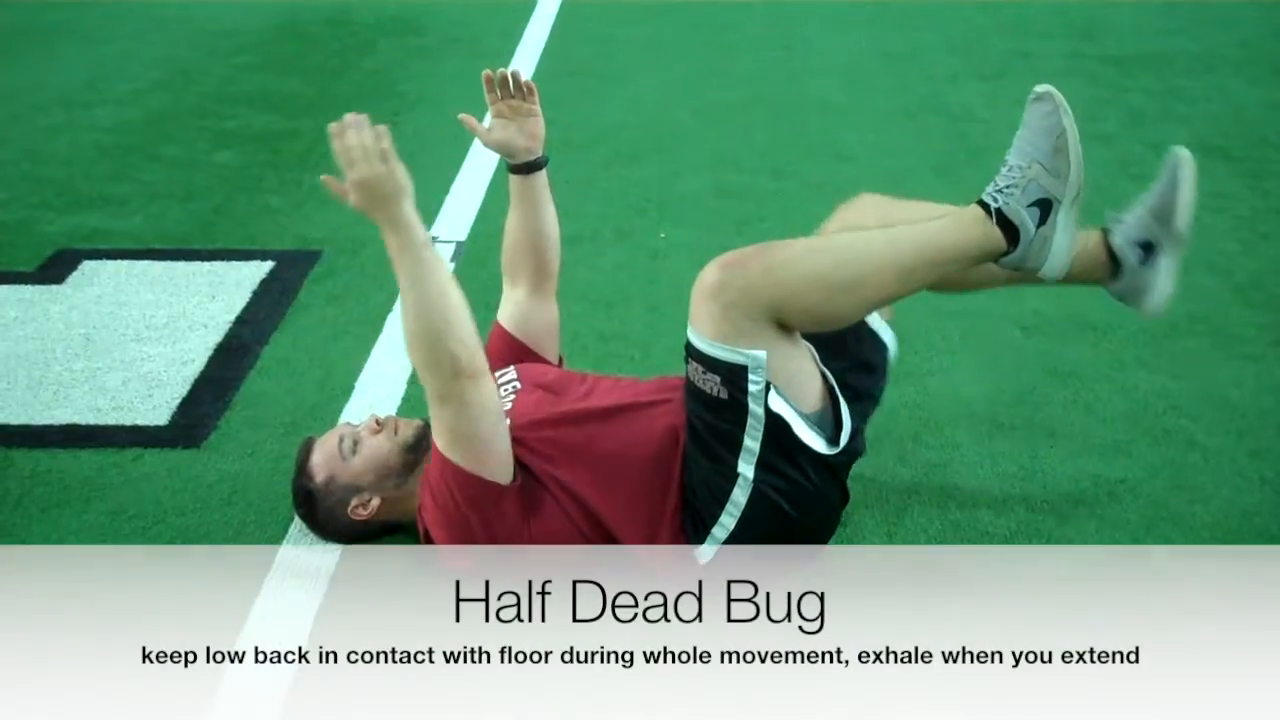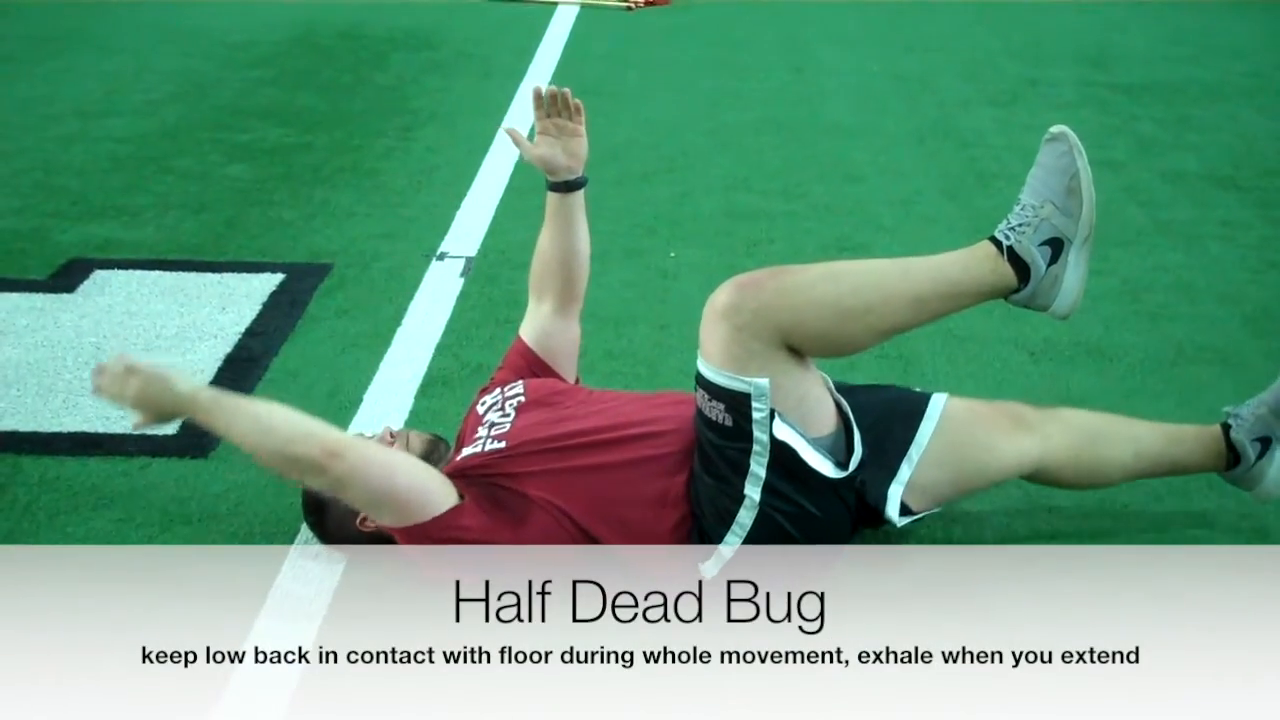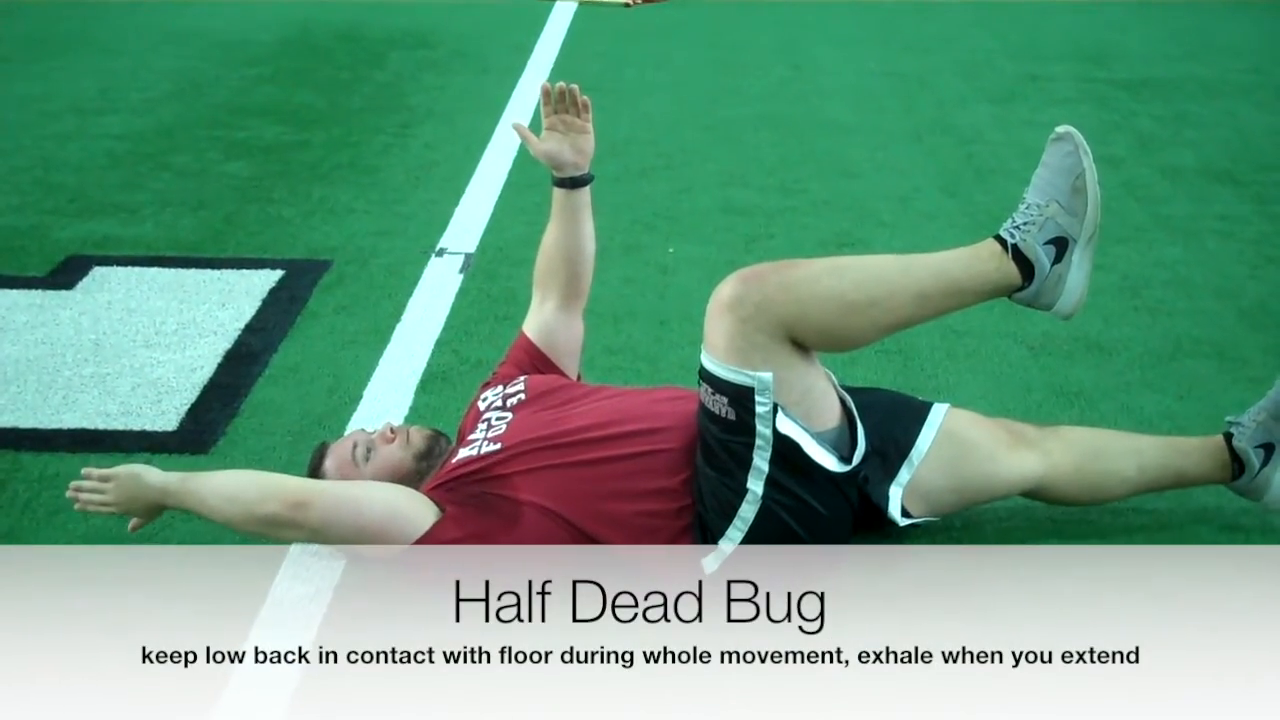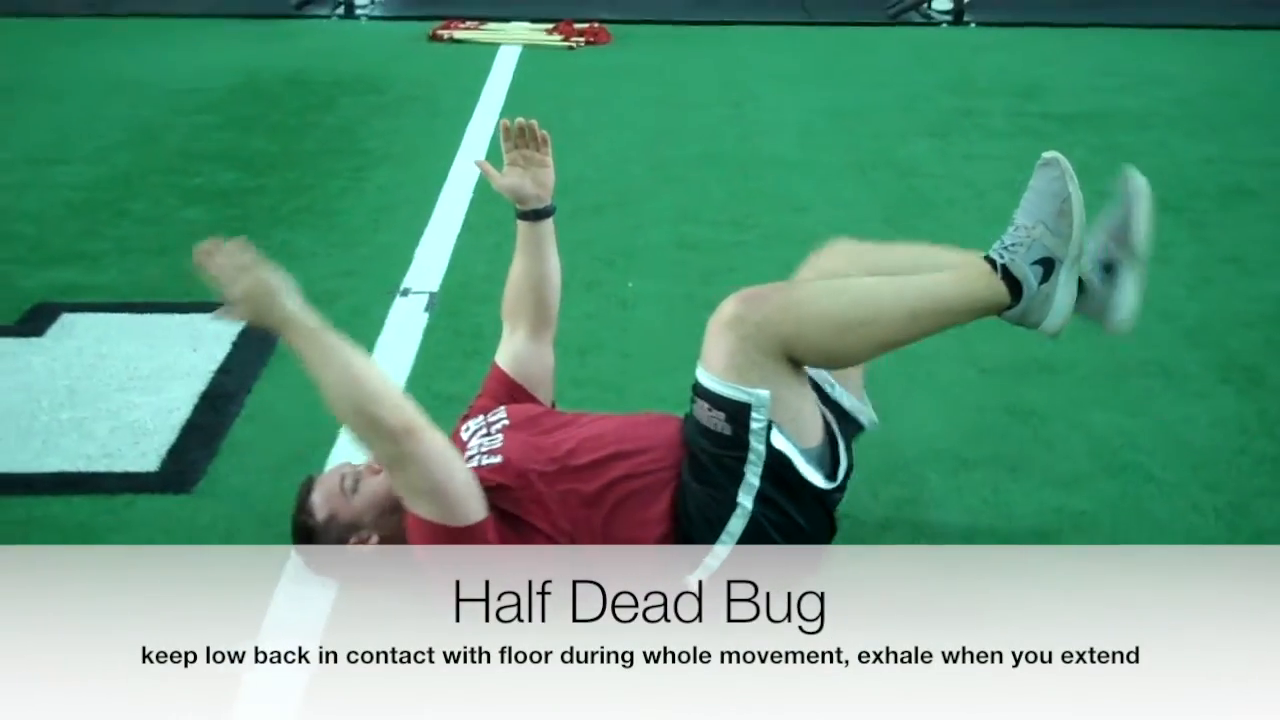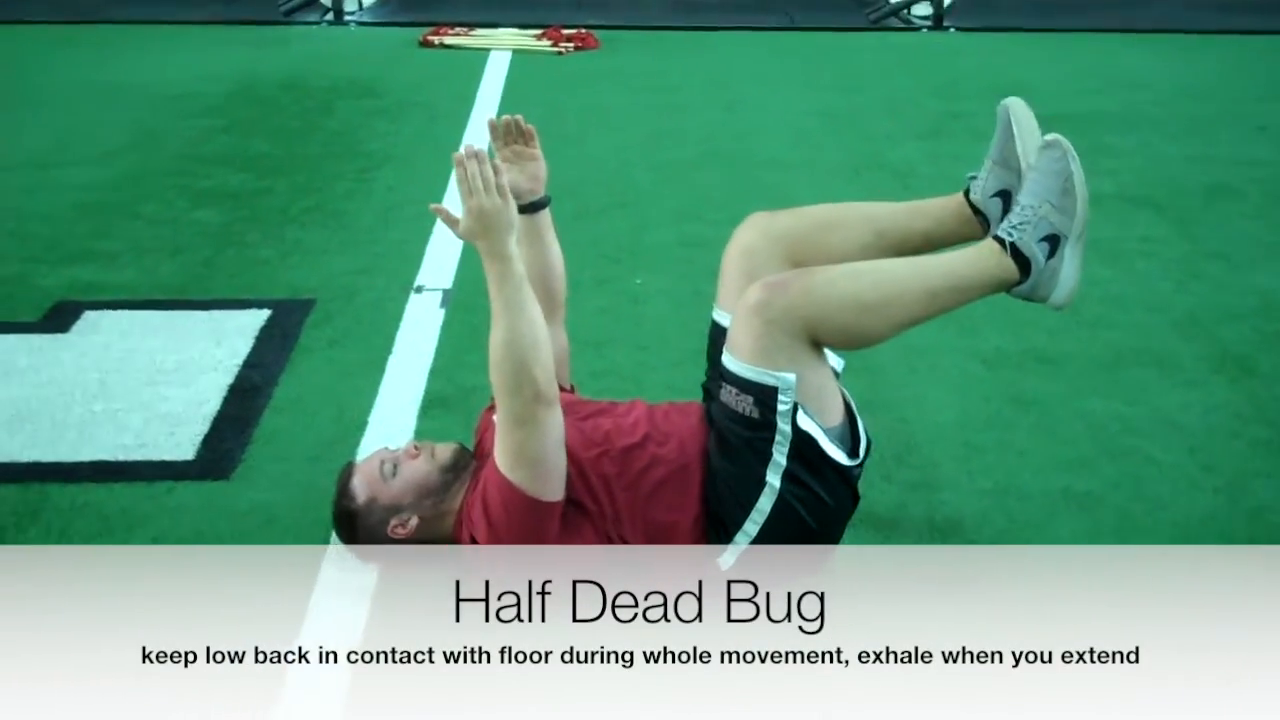
dt=1s
person 1, frame 1
left shoulder: (499, 390)
right shoulder: (463, 510)
left elbow: (532, 285)
right elbow: (454, 379)
left wrist: (526, 160)
right wrist: (397, 220)
left hip: (749, 434)
right hip: (749, 503)
left knee: (865, 221)
right knee: (733, 280)
left ankle: (1115, 256)
right ankle: (1008, 225)
person 1, frame 2
left shoulder: (505, 402)
right shoulder: (447, 521)
left elbow: (558, 298)
right elbow: (323, 452)
left wrist: (564, 181)
right wrist: (184, 395)
left hip: (775, 458)
right hip: (744, 514)
left knee: (1024, 431)
right knee: (744, 305)
right ankle: (1017, 260)
person 1, frame 3
left shoulder: (509, 398)
right shoulder: (449, 517)
left elbow: (561, 295)
right elbow: (296, 506)
left wrist: (570, 175)
right wrist: (163, 483)
left hip: (778, 454)
right hip: (747, 511)
left knee: (1020, 449)
right knee: (748, 297)
right ankle: (1022, 258)
person 1, frame 4
left shoulder: (490, 425)
right shoulder: (443, 537)
left elbow: (530, 328)
right elbow: (400, 430)
left wrist: (534, 212)
right wrist: (295, 318)
left hip: (716, 468)
right hip: (731, 530)
left knee: (848, 261)
right knee: (747, 317)
left ankle: (1082, 284)
right ankle: (1010, 281)
person 1, frame 5
left shoulder: (497, 444)
right shoulder: (498, 523)
left elbow: (543, 319)
right elbow: (534, 399)
left wrist: (531, 205)
right wrist: (497, 248)
left hip: (721, 444)
right hip: (757, 514)
left knee: (764, 238)
right knee: (774, 302)
left ankle: (982, 209)
right ankle: (1019, 257)
